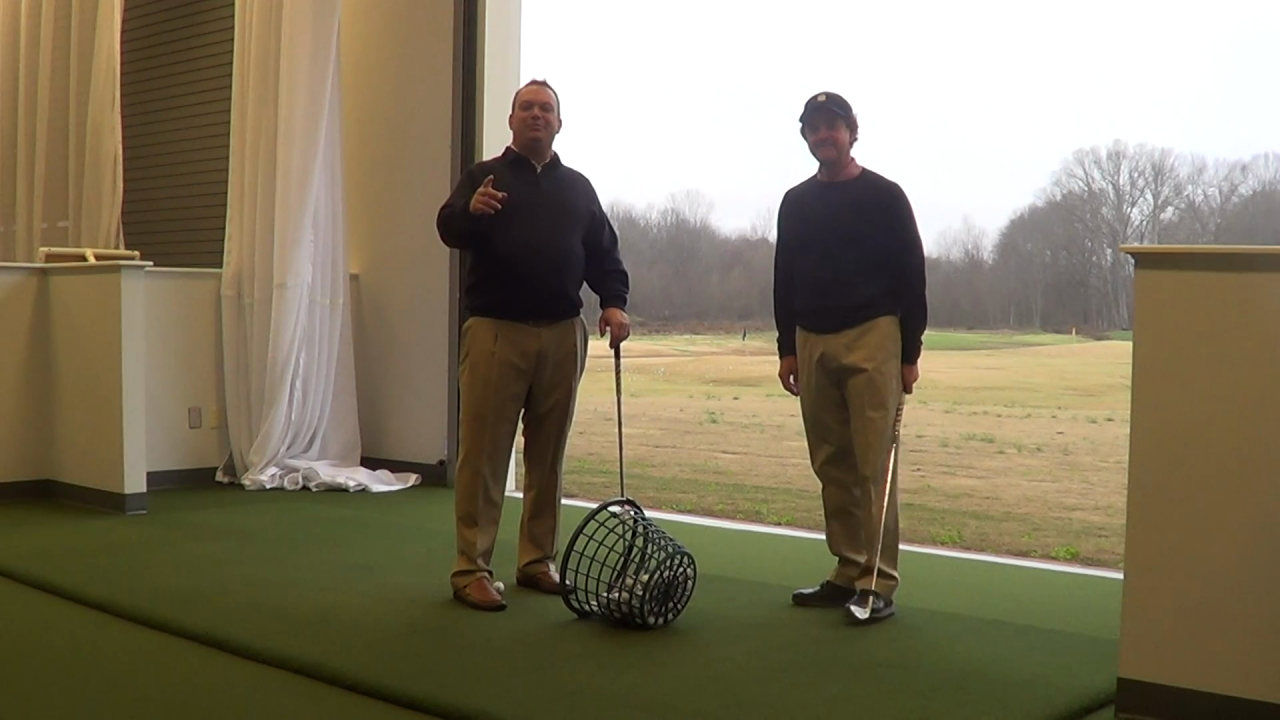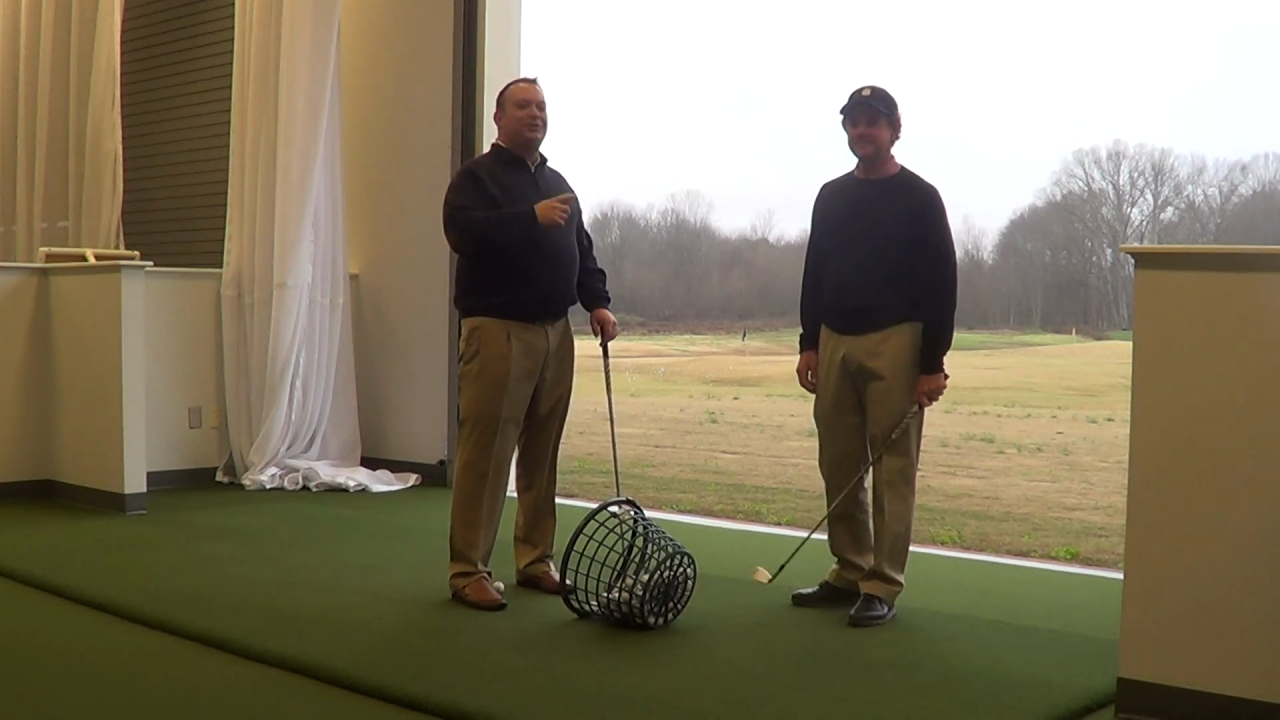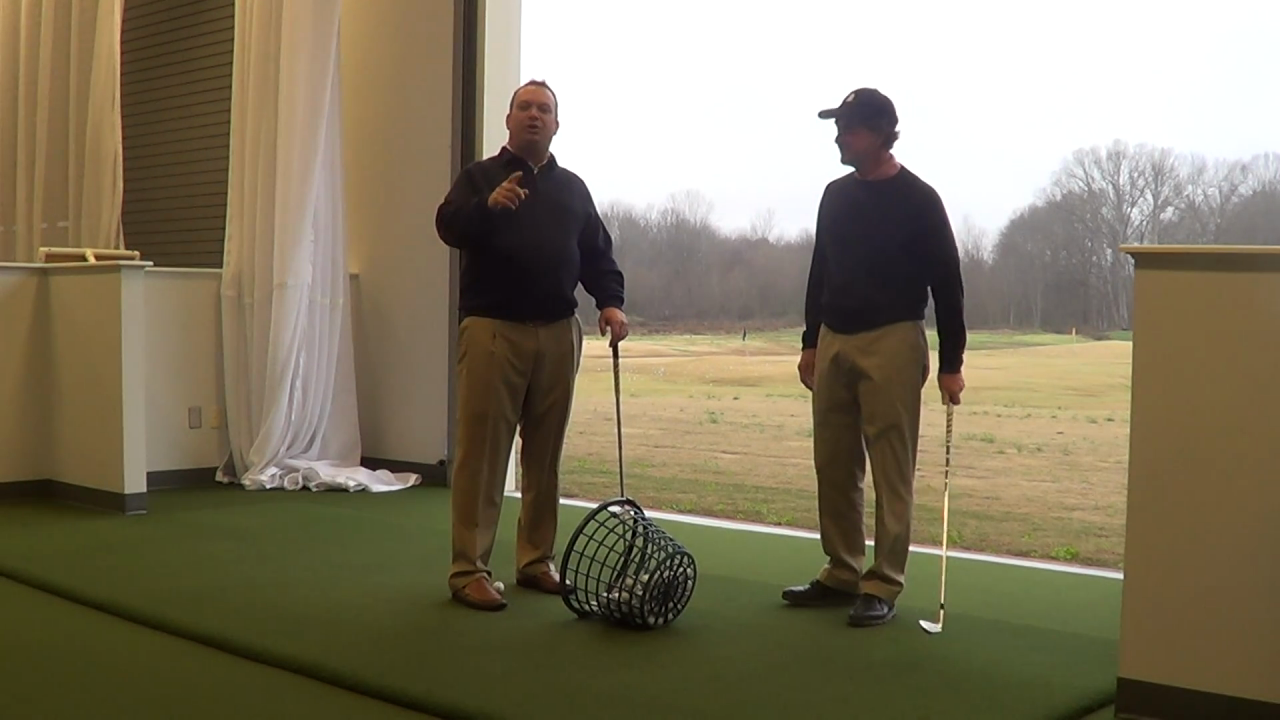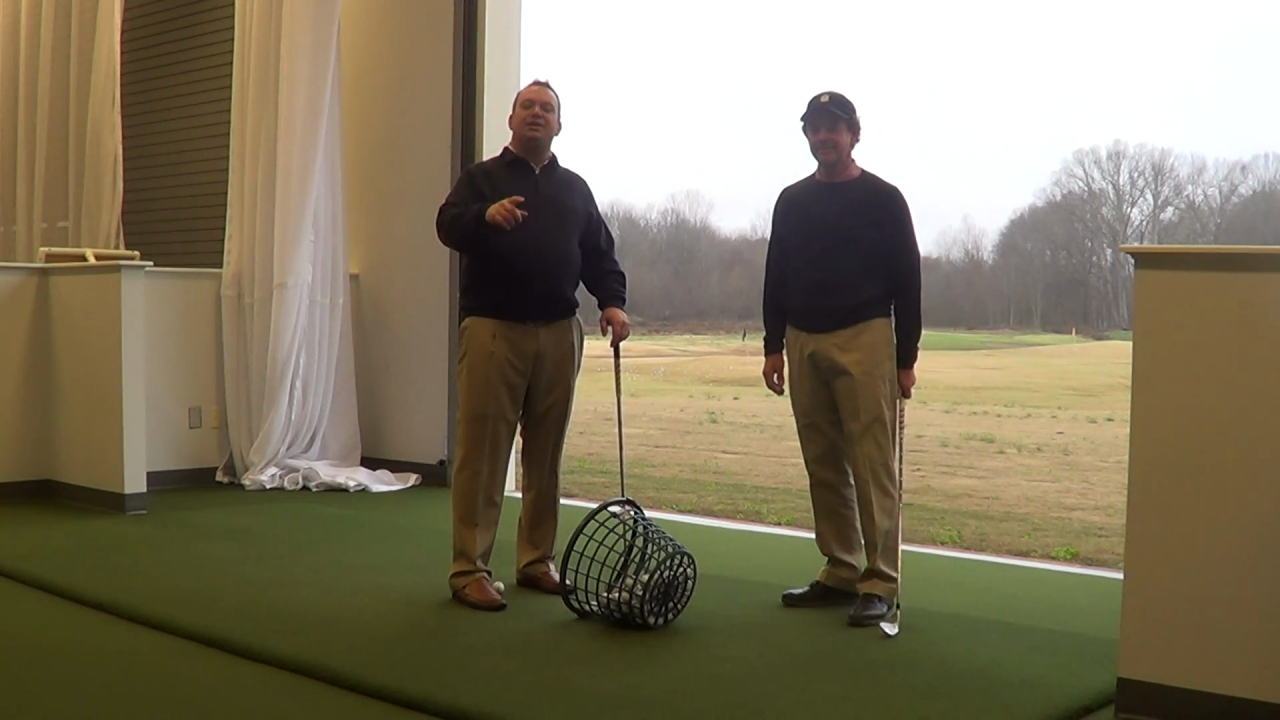
dt=1s
person 1, frame 1
left shoulder: (884, 196)
right shoulder: (796, 202)
left elbow: (911, 276)
right elbow: (785, 279)
left wrist: (910, 352)
right wrist: (787, 347)
left hip: (871, 339)
right hip: (814, 343)
left knee: (874, 463)
right knee: (831, 464)
left ankle: (878, 582)
right ankle: (847, 571)
person 1, frame 2
left shoulder: (919, 198)
right shoulder: (831, 196)
left elbow: (941, 285)
right elbow: (814, 274)
left wrist: (933, 362)
right wrist: (809, 343)
left hip: (895, 344)
right hip: (837, 344)
left knee: (893, 469)
right knee: (838, 467)
left ankle: (882, 584)
right ankle: (849, 572)
person 1, frame 3
left shoulder: (918, 200)
right shoulder: (835, 195)
left elbow: (946, 282)
left wrist: (951, 362)
right wrist: (811, 340)
left hip: (891, 343)
right hip: (834, 343)
left knee: (890, 468)
right knee: (833, 465)
left ankle: (883, 583)
right ankle: (842, 572)
person 1, frame 4
left shoulder: (883, 199)
right shoulder: (792, 200)
left elbow: (906, 281)
right elbow: (776, 278)
left wrist: (906, 357)
right wrist: (774, 345)
left hip: (864, 340)
right hip: (806, 344)
left knee: (872, 462)
right knee: (823, 465)
left ankle: (879, 581)
right ankle: (841, 572)
person 2, frame 1
left shoulder: (577, 186)
right shoulder: (483, 176)
left elbow: (604, 251)
right elbow: (449, 229)
left wrist: (614, 301)
right wrist: (471, 210)
left hip: (563, 334)
right hip: (495, 331)
left knee: (548, 454)
right knee: (483, 453)
left ankle: (538, 560)
right ankle: (471, 568)
person 2, frame 2
left shoulder: (556, 181)
right shoulder: (476, 176)
left elbow: (581, 249)
right elbow: (464, 236)
left wrist: (597, 302)
right wrist: (531, 216)
left hip: (555, 331)
right hip: (496, 330)
left knee: (542, 452)
right knee: (485, 452)
left ankle: (535, 559)
right ankle: (468, 569)
person 2, frame 3
left shoulder: (573, 187)
right shoulder: (479, 176)
left elbow: (598, 252)
right elbow: (449, 225)
left wrist: (611, 301)
right wrist: (488, 204)
left hip: (559, 332)
right hip: (492, 329)
left knee: (545, 453)
right knee: (482, 451)
left ankle: (537, 559)
right ankle: (469, 569)
person 2, frame 4
left shoulder: (575, 188)
right shoulder: (482, 177)
left elbow: (600, 253)
right elbow: (449, 226)
left wrist: (613, 301)
right wrist: (486, 214)
left hip: (559, 333)
right hip: (492, 331)
left knee: (546, 454)
right knee: (482, 452)
left ankle: (537, 560)
right ankle: (469, 569)
